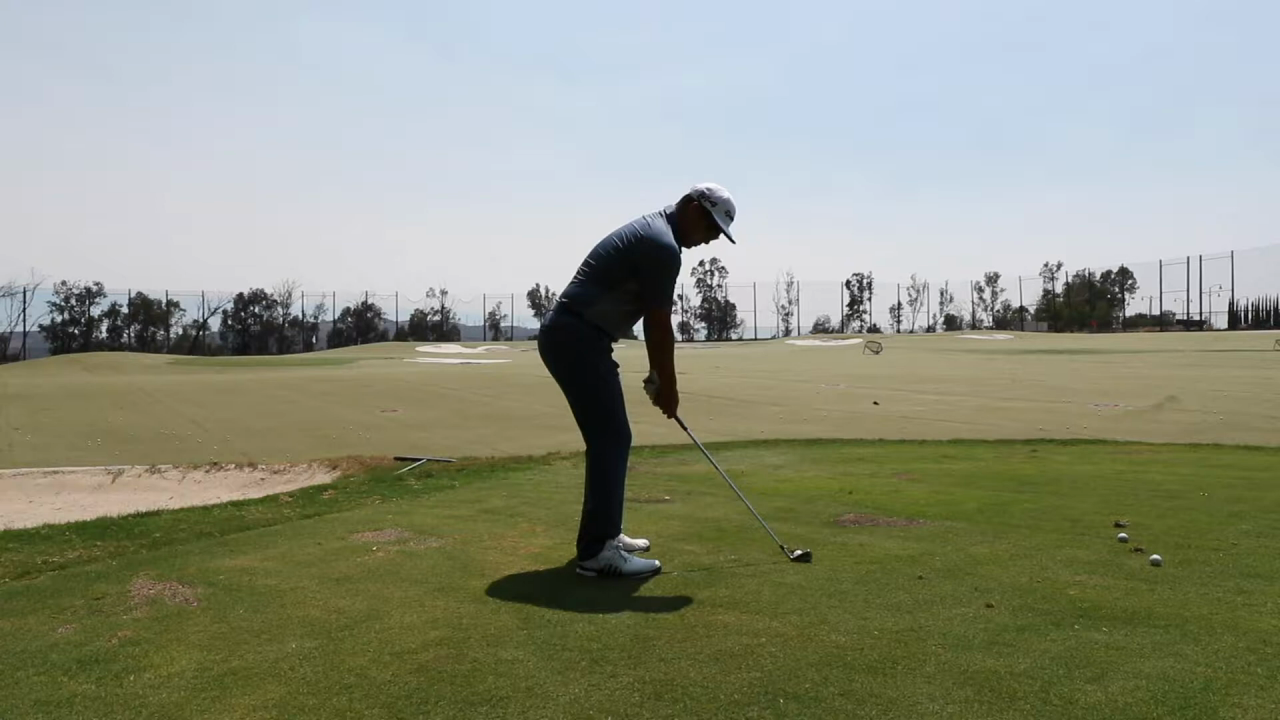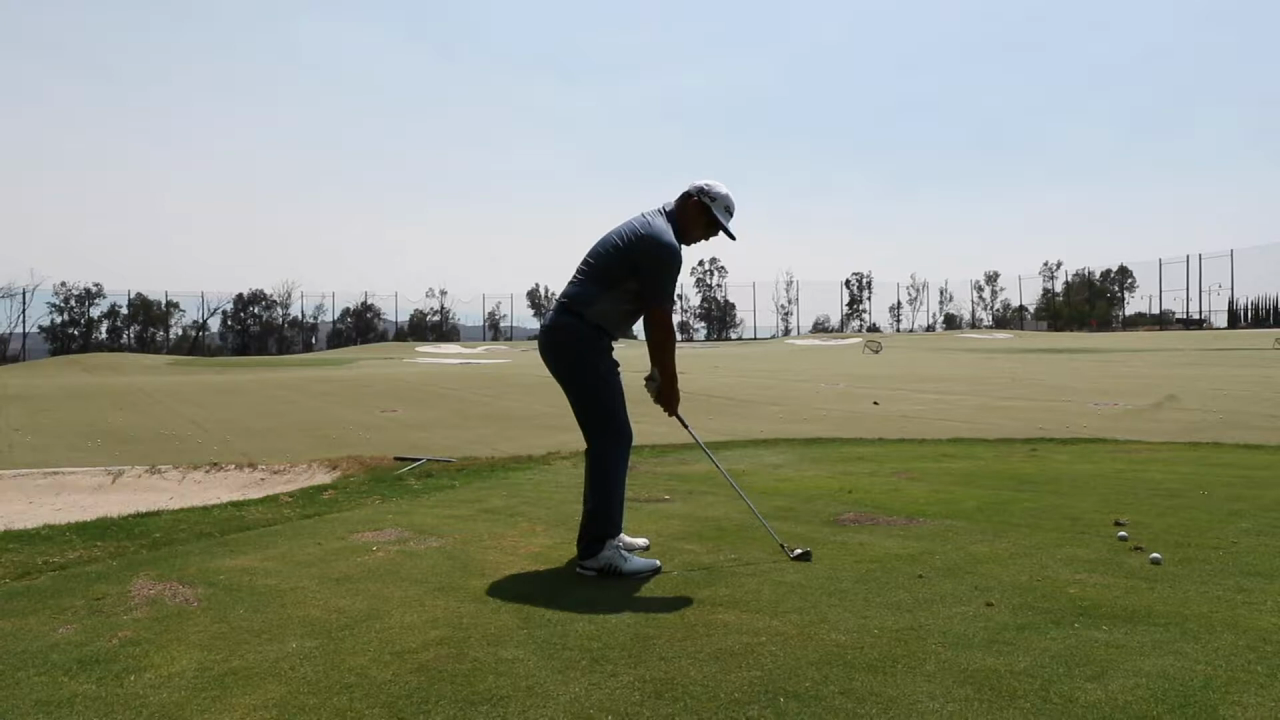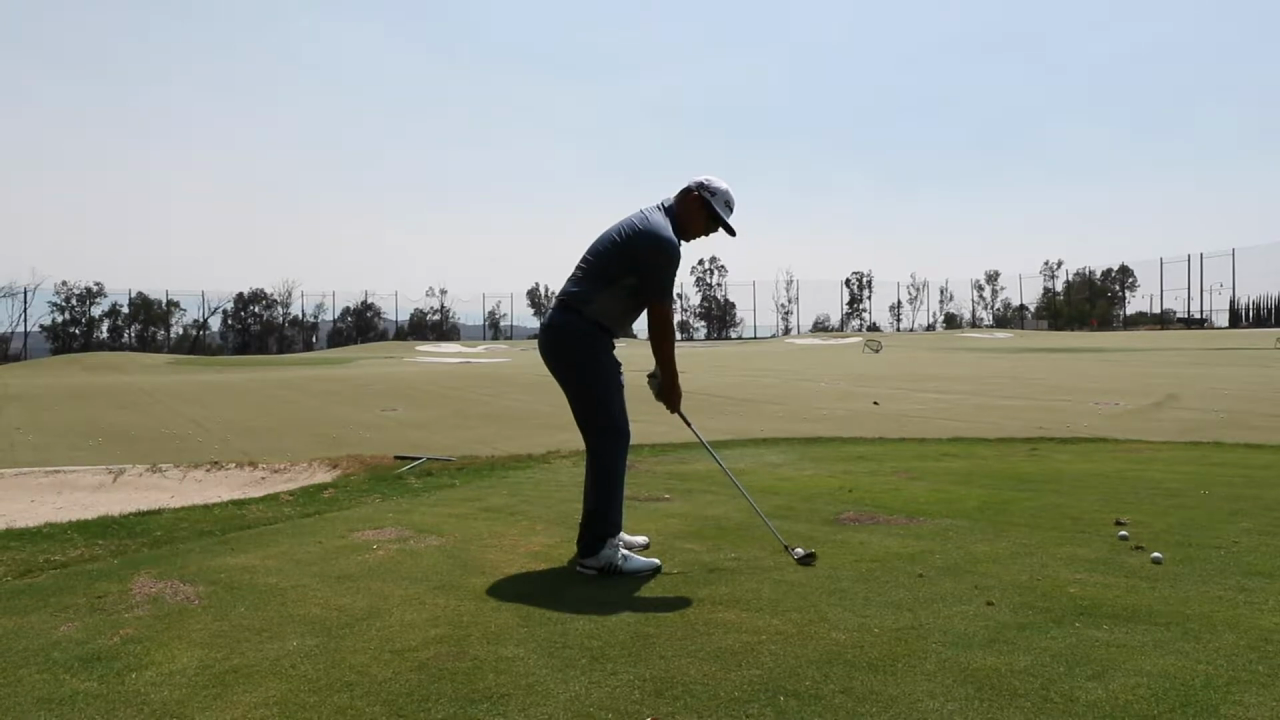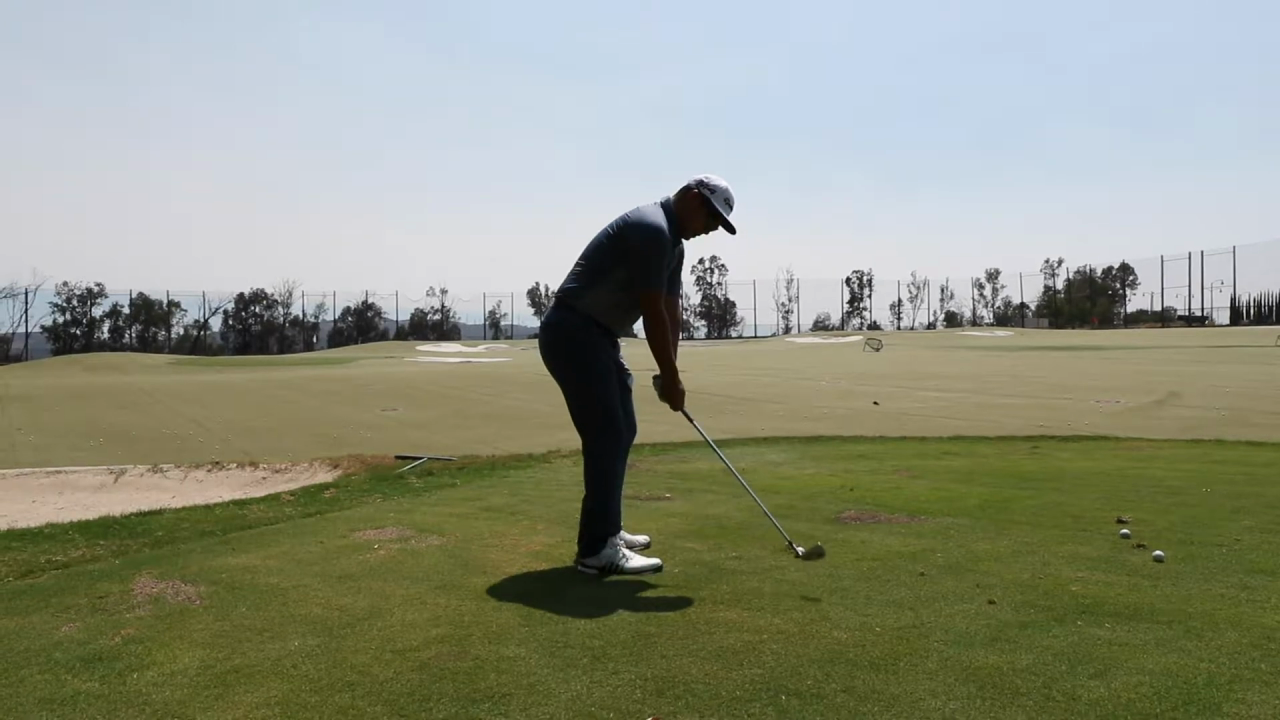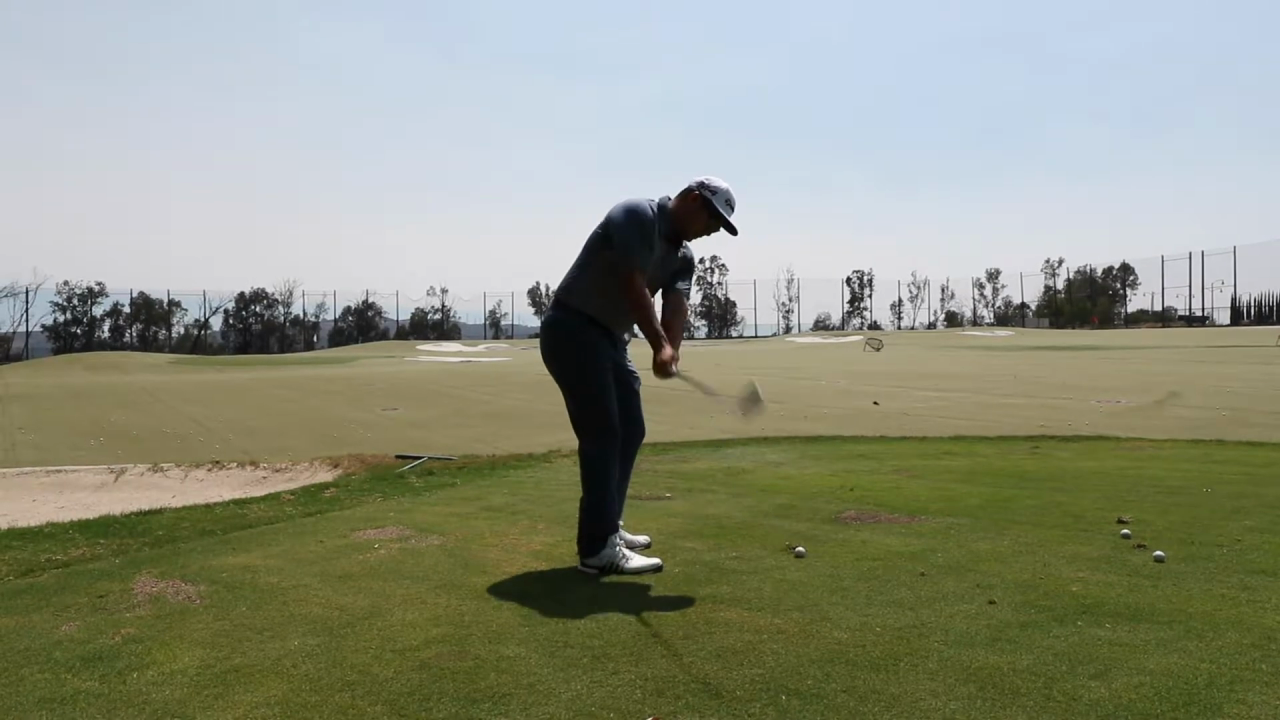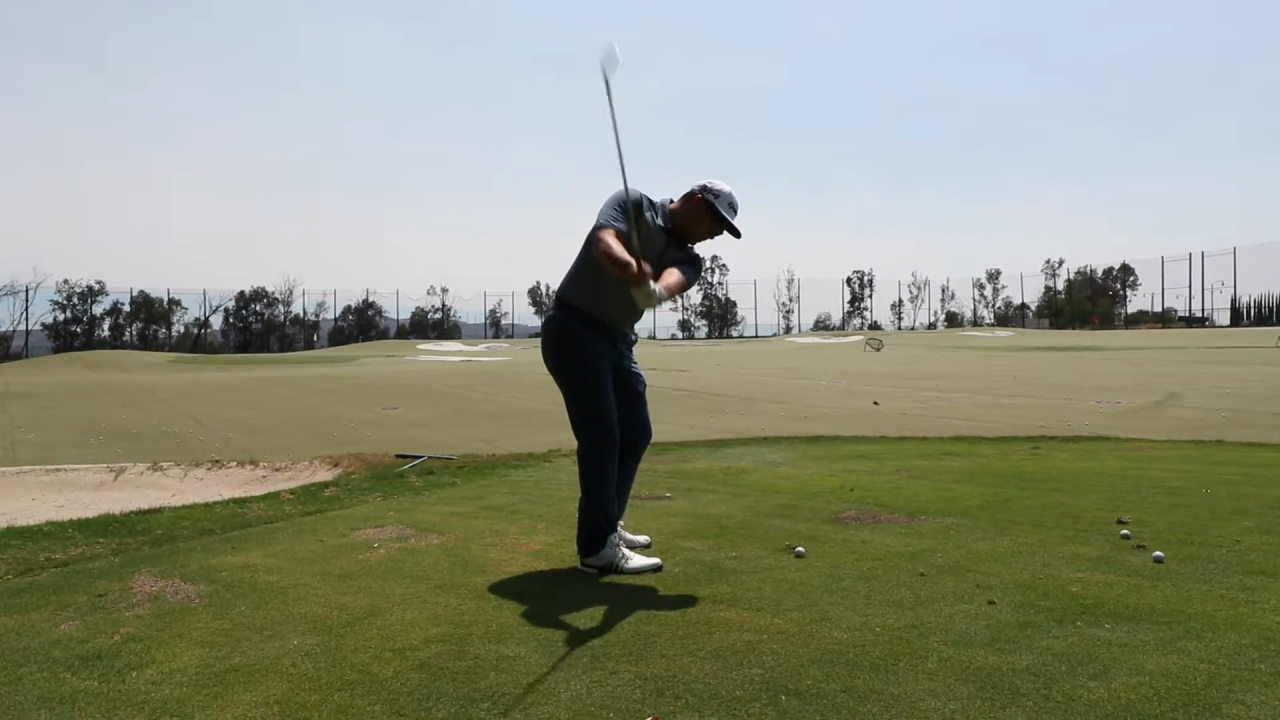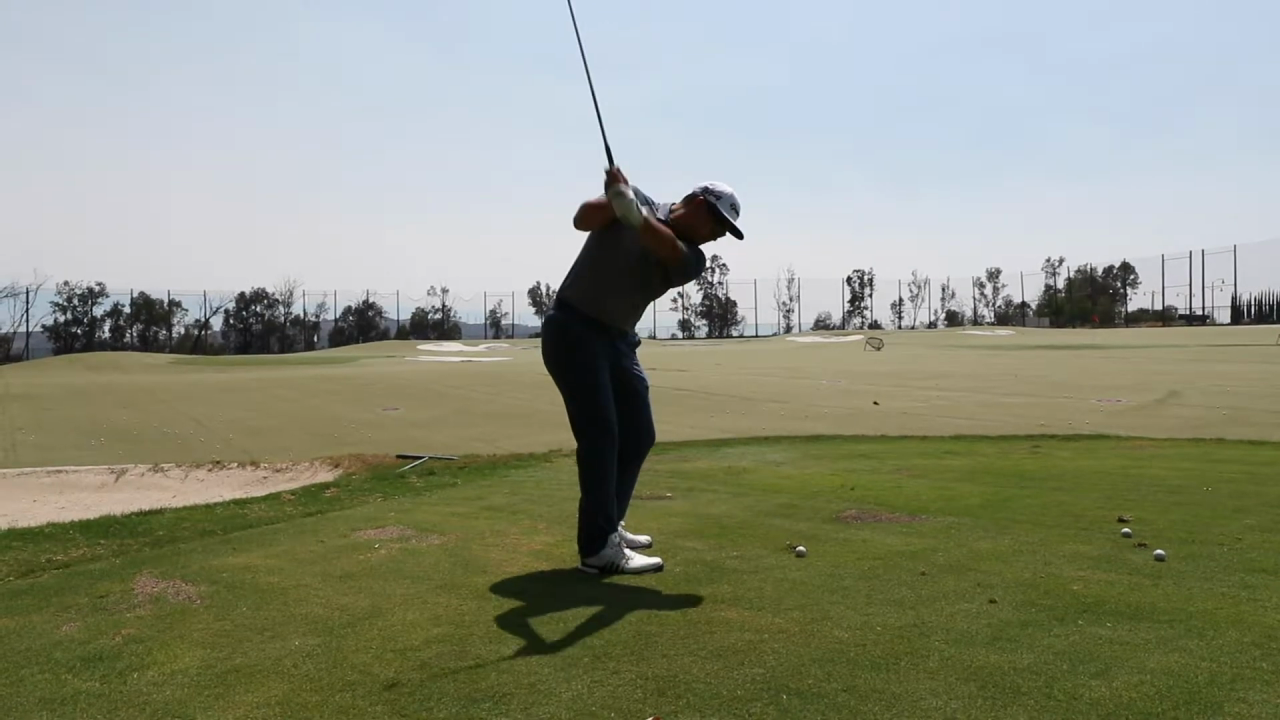
dt=0.4s
person 1, frame 1
left shoulder: (654, 233)
right shoulder: (663, 246)
left elbow: (654, 320)
right elbow: (659, 326)
left wrist: (656, 376)
right wrist: (668, 386)
left hip: (573, 336)
right hip: (576, 339)
left knee: (609, 437)
right knee: (611, 439)
left ankle: (602, 533)
right ankle: (596, 551)
person 1, frame 2
left shoulder: (652, 229)
right shoulder: (663, 244)
left elbow: (654, 318)
right elbow: (661, 324)
left wrist: (657, 373)
right wrist: (670, 384)
left hip: (573, 335)
right hip: (578, 339)
left knee: (609, 437)
right knee: (613, 439)
left ankle: (603, 532)
right ankle: (598, 550)
person 1, frame 3
left shoulder: (653, 227)
right shoulder: (661, 239)
left elbow: (660, 313)
right elbow: (661, 320)
left wrist: (662, 371)
right wrist: (671, 380)
left hip: (578, 335)
right hip: (577, 337)
left knee: (610, 435)
right knee: (610, 437)
left ankle: (603, 532)
right ankle: (597, 550)
person 1, frame 4
left shoulder: (671, 241)
right shoulder: (651, 228)
left elbow: (671, 311)
right elbow: (652, 312)
left wrist: (669, 371)
right wrist: (671, 377)
left hip: (596, 337)
right hip: (573, 334)
left knee: (620, 432)
right knee: (607, 436)
left ankle: (604, 529)
right ankle: (598, 548)
person 1, frame 5
left shoulder: (683, 256)
right shoulder: (637, 215)
left elbow: (677, 308)
right elbow: (633, 287)
left wrist: (670, 350)
right wrist: (659, 346)
left hip: (609, 337)
right hip: (572, 331)
left knee: (629, 432)
right knee: (603, 434)
left ankle: (606, 528)
right ankle: (597, 548)
person 1, frame 6
left shoulder: (689, 258)
right shoulder: (634, 205)
left elbow: (672, 283)
right elbow: (604, 244)
left wrist: (656, 293)
right wrist: (634, 270)
left hip: (616, 339)
right hip: (573, 330)
left knee: (635, 434)
right knee: (601, 434)
left ankle: (606, 527)
right ankle: (597, 547)
person 1, frame 7
left shoulder: (691, 259)
right shoulder: (634, 198)
left elbow: (665, 246)
right elbow: (583, 218)
left wrist: (635, 214)
right wrist: (614, 202)
left hip: (617, 339)
right hip: (573, 329)
left knee: (638, 436)
right knee: (600, 434)
left ankle: (608, 527)
right ankle: (598, 548)
